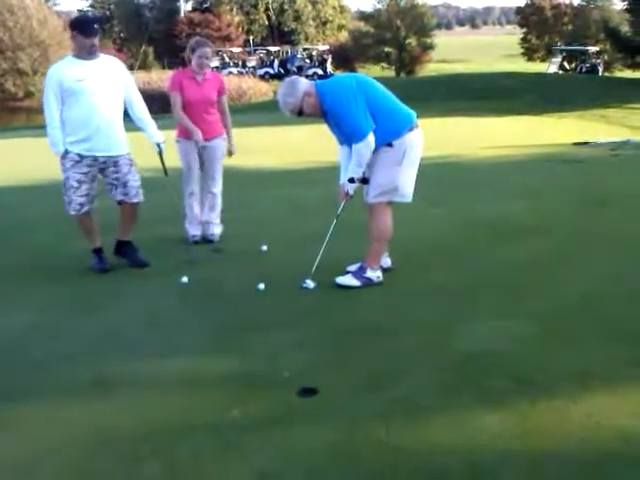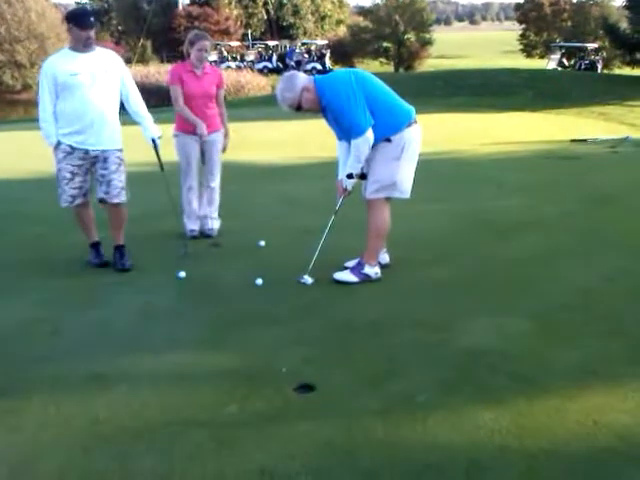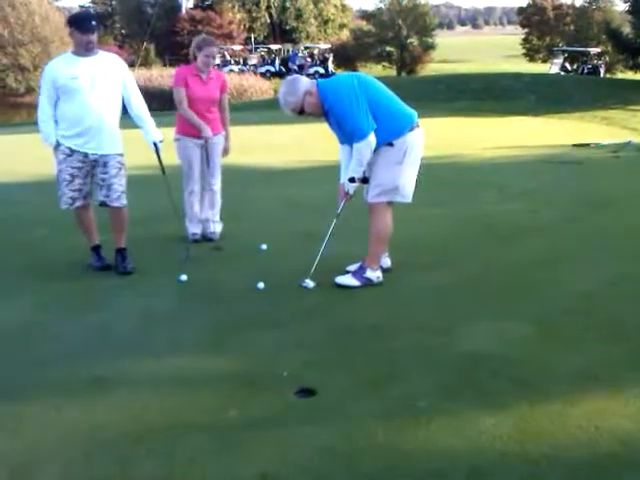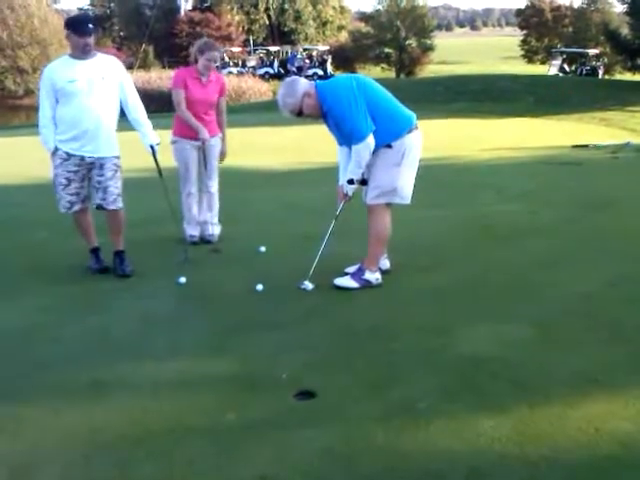
dt=0.2s
person 1, frame 1
left shoulder: (115, 65)
right shoulder: (58, 72)
left elbow: (135, 102)
right elbow: (52, 115)
left wrist: (153, 132)
right wrist: (60, 149)
left hip: (116, 149)
right hip: (78, 153)
left knee: (132, 198)
right knee: (82, 206)
left ankle: (124, 244)
right ankle: (97, 252)
person 1, frame 2
left shoulder: (111, 59)
right shoulder: (54, 64)
left elbow: (132, 96)
right elbow: (46, 107)
left wrist: (150, 127)
right wrist: (53, 140)
left hip: (109, 143)
right hip: (72, 146)
left knee: (116, 198)
right knee: (78, 199)
left ankle: (119, 249)
right ankle: (94, 246)
person 1, frame 3
left shoulder: (114, 63)
right shoulder: (55, 68)
left elbow: (134, 100)
right elbow: (45, 109)
left wrist: (151, 131)
right wrist: (53, 141)
left hip: (109, 147)
right hip: (71, 148)
left knee: (116, 201)
right knee: (78, 202)
left ankle: (121, 252)
right ankle: (95, 250)
person 1, frame 4
left shoulder: (112, 65)
right shoulder: (53, 71)
left elbow: (132, 103)
right elbow: (46, 113)
left wrist: (149, 135)
right wrist: (51, 146)
left hip: (106, 150)
right hip: (69, 152)
left knee: (113, 204)
right knee: (77, 206)
left ankle: (119, 254)
right ankle: (94, 252)
person 2, frame 1
left shoulder: (338, 94)
right shoulder: (328, 101)
left elbow: (364, 140)
right elbow: (346, 141)
left wrist: (352, 179)
right wrist: (344, 180)
left hip: (399, 139)
right hip: (386, 141)
left knee: (379, 202)
right knee: (377, 200)
left ankle: (371, 270)
right ankle: (380, 257)
person 2, frame 2
left shoulder: (337, 89)
right shoulder: (327, 96)
left elbow: (363, 136)
right elbow: (345, 137)
left wrist: (351, 174)
right wrist: (342, 176)
left hip: (398, 134)
right hip: (385, 137)
left knee: (377, 198)
right knee: (375, 196)
left ankle: (369, 266)
right ankle: (378, 253)
person 2, frame 3
left shoulder: (339, 93)
right shoulder: (329, 100)
left elbow: (365, 140)
right elbow: (347, 141)
left wrist: (353, 178)
right wrist: (344, 180)
left hip: (400, 139)
right hip: (387, 141)
left knee: (379, 202)
right knee: (377, 200)
left ankle: (371, 270)
right ankle: (380, 257)
person 2, frame 4
left shoulder: (338, 95)
right shoulder: (327, 101)
left elbow: (364, 141)
right elbow: (346, 142)
left wrist: (352, 180)
right wrist: (343, 181)
left hip: (398, 141)
right hip: (386, 143)
left knee: (378, 204)
right knee: (376, 202)
left ankle: (370, 272)
right ankle: (379, 259)
person 3, frame 1
left shoulder: (217, 79)
right shoulder: (178, 77)
left elbow: (224, 112)
right elbow: (176, 110)
left wrist: (230, 139)
right wrist: (194, 130)
left hip: (215, 139)
right hip: (188, 139)
left knee: (213, 185)
right knee: (192, 185)
left ankle: (211, 227)
right ankle: (193, 229)
person 3, frame 2
left shoulder: (216, 73)
right shoulder: (177, 71)
left elbow: (221, 106)
right elbow: (178, 104)
left wrist: (226, 134)
right wrist: (198, 124)
left hip: (213, 133)
right hip: (187, 134)
left knee: (212, 179)
right knee: (190, 180)
left ankle: (210, 222)
right ankle: (192, 224)
person 3, frame 3
left shoulder: (220, 78)
right shoulder: (182, 73)
left elbow: (224, 110)
right elbow: (182, 107)
left wrist: (227, 138)
right wrist: (202, 127)
left hip: (214, 136)
right hip: (188, 137)
left knee: (213, 182)
right knee: (192, 183)
left ankle: (211, 225)
right ankle: (193, 227)
person 3, frame 4
left shoulder: (219, 81)
right shoulder: (181, 75)
left elbow: (221, 113)
right elbow: (180, 108)
left wrist: (223, 141)
right wrist: (199, 129)
left hip: (211, 138)
right hip: (185, 139)
left knee: (210, 184)
right knee: (189, 185)
left ankle: (210, 228)
right ankle: (192, 229)
